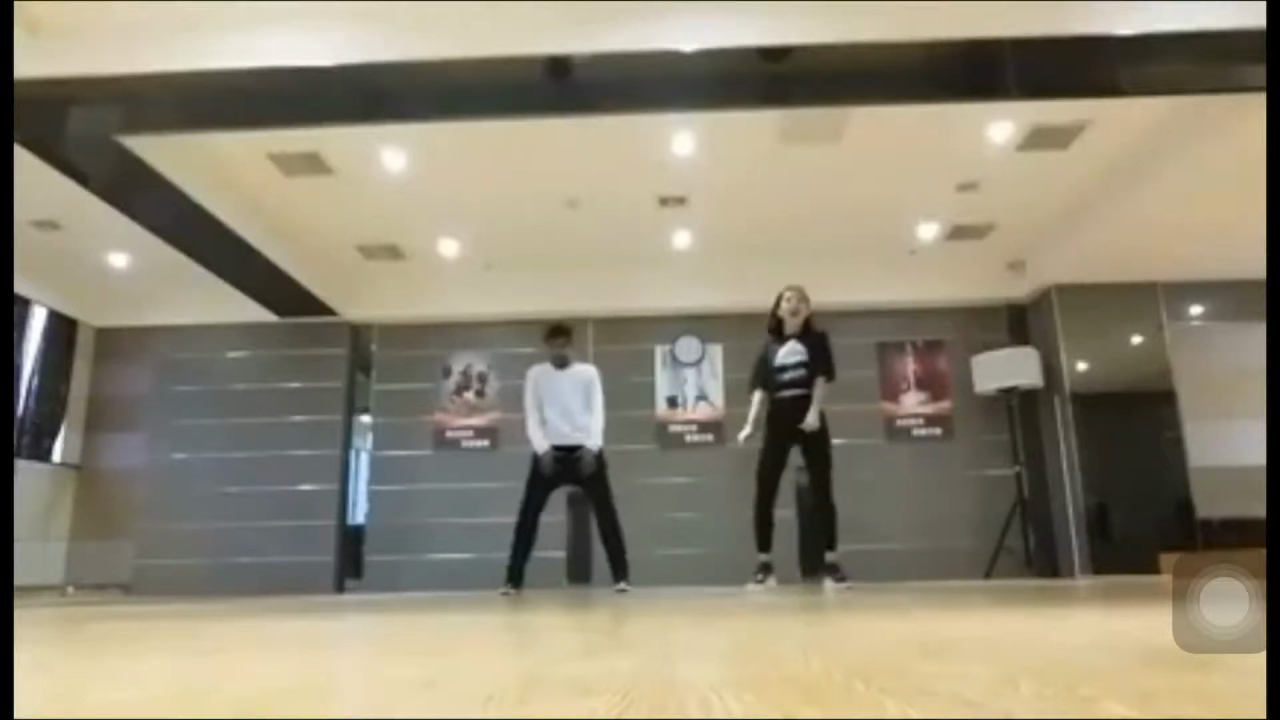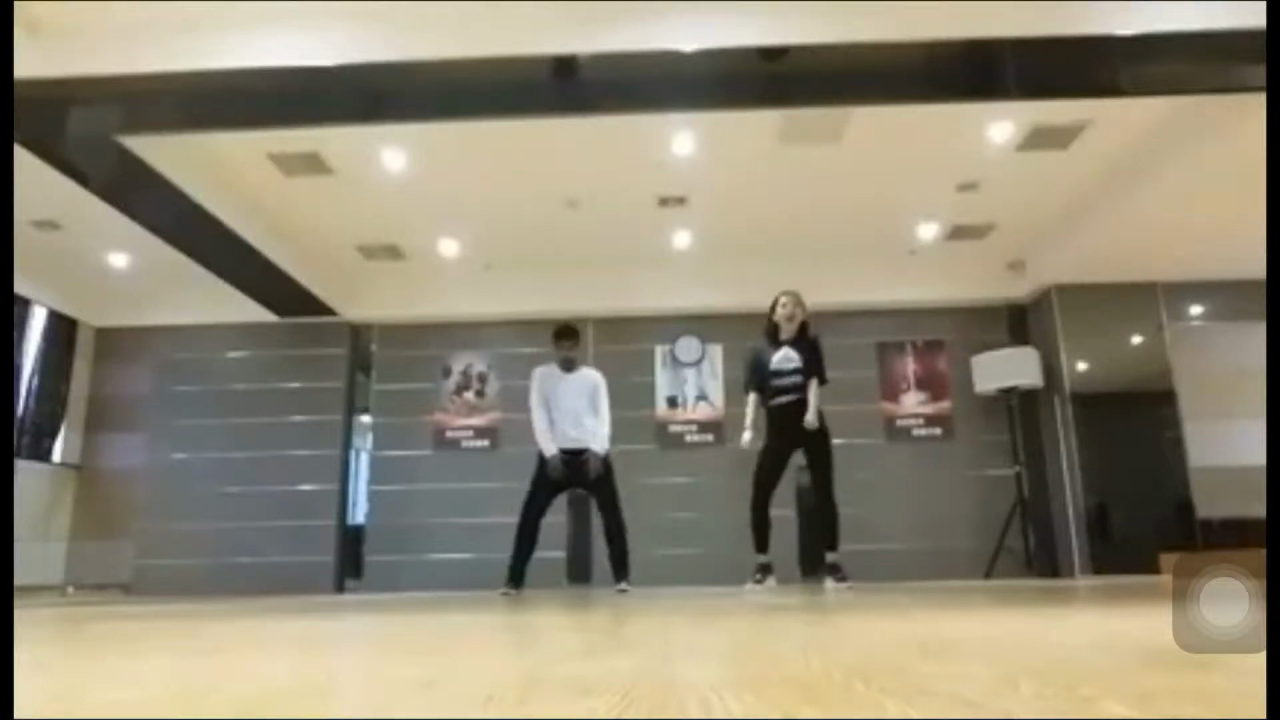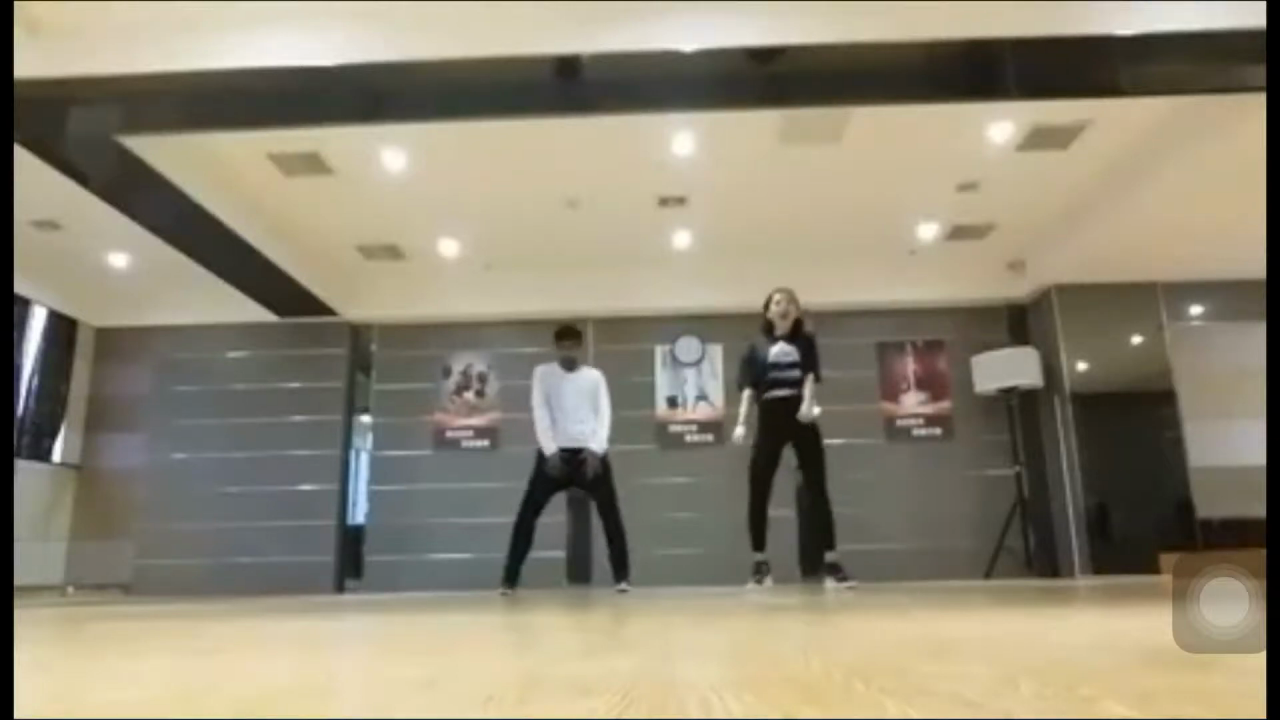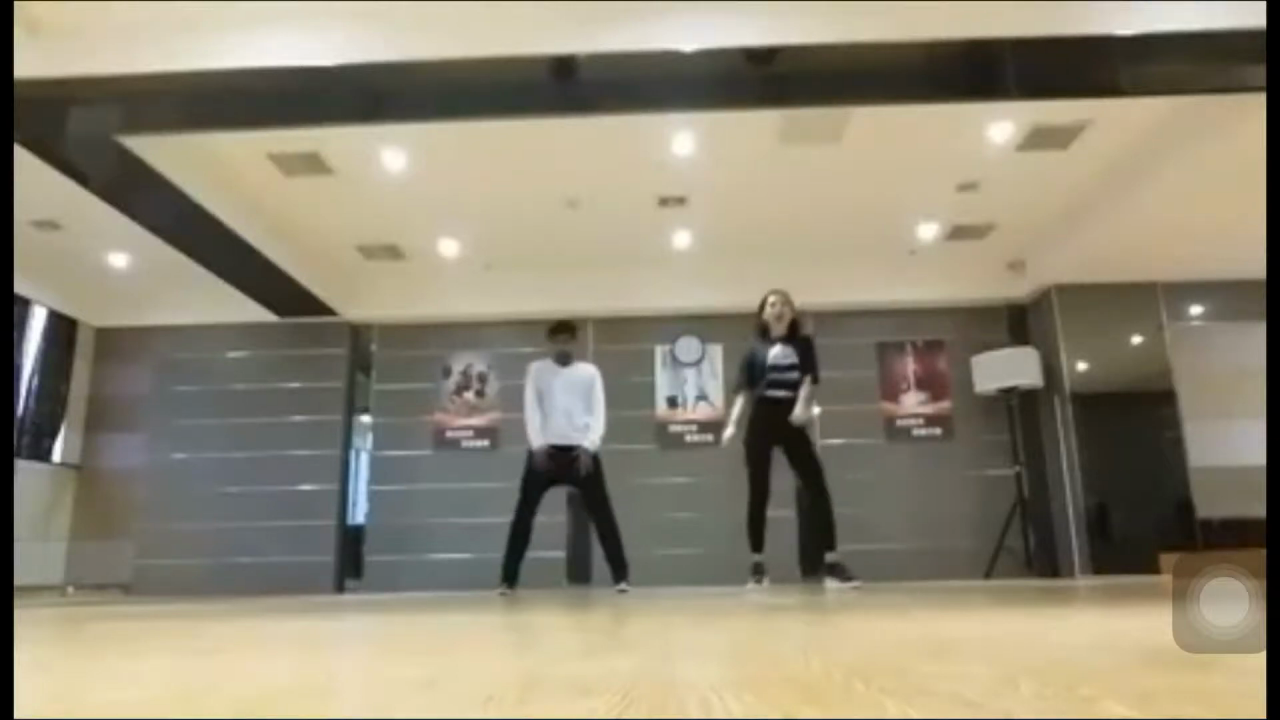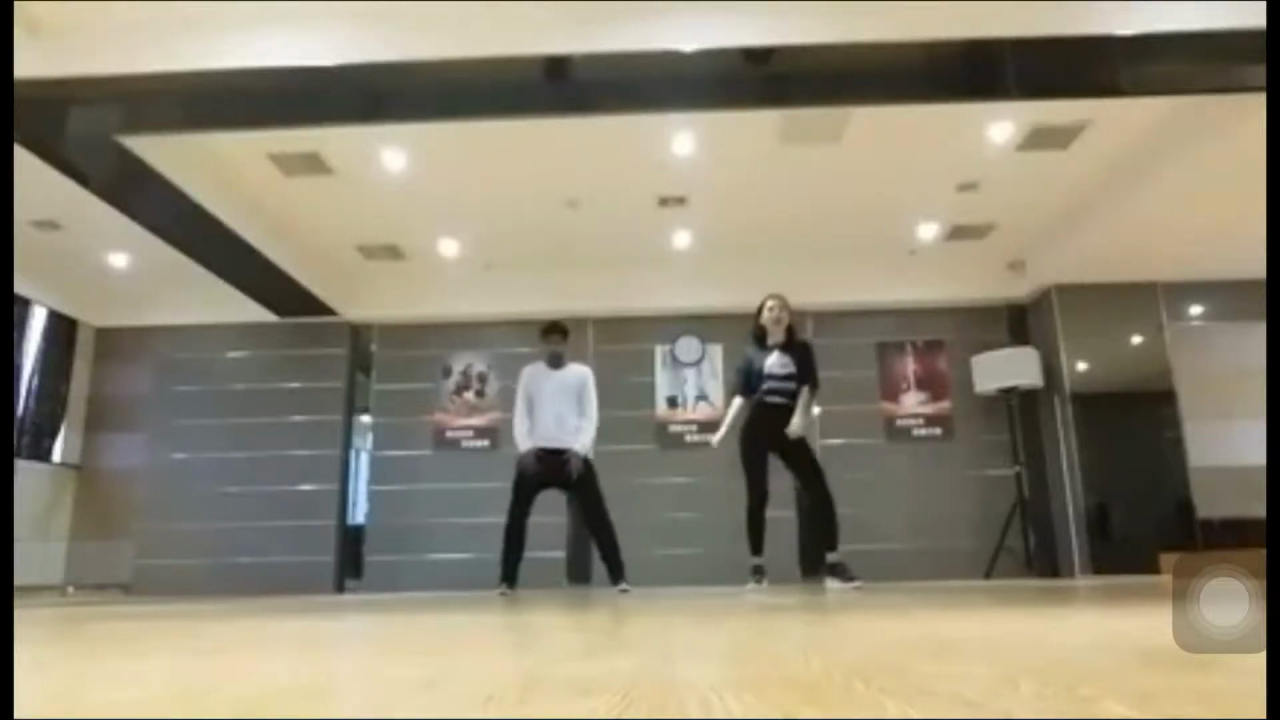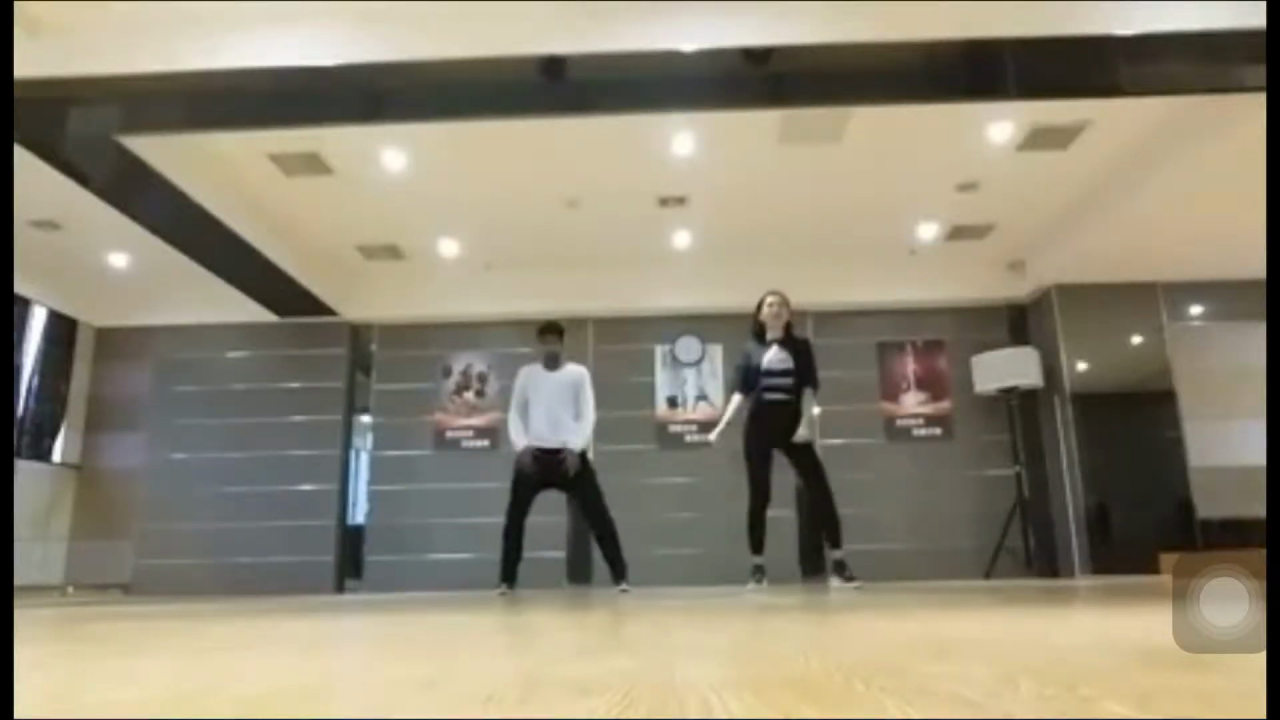
dt=0.1s
person 1, frame 1
left shoulder: (816, 339)
right shoulder: (769, 347)
left elbow: (822, 377)
right elbow: (759, 389)
left wrist: (814, 411)
right wrist: (749, 424)
left hip: (809, 421)
right hip: (777, 422)
left knee: (821, 491)
right knee: (765, 493)
left ankle: (830, 563)
right ankle: (764, 565)
person 1, frame 2
left shoulder: (809, 345)
right shoulder: (762, 353)
left elbow: (815, 381)
right elbow: (754, 392)
left wrist: (813, 410)
right wrist: (748, 427)
left hip: (809, 423)
right hip: (778, 427)
left knee: (823, 492)
right knee: (760, 494)
left ankle: (831, 564)
right ankle: (763, 566)
person 1, frame 3
left shoulder: (805, 341)
right shoulder: (758, 347)
left elbow: (811, 376)
right elbow: (748, 387)
left wrist: (808, 404)
right wrist: (741, 422)
left hip: (801, 421)
right hip: (770, 421)
left knee: (816, 489)
right knee: (758, 492)
left ankle: (830, 563)
right ankle: (760, 565)
person 1, frame 4
left shoulder: (803, 343)
right shoulder: (756, 349)
left elbow: (808, 379)
right elbow: (744, 389)
left wrist: (802, 406)
right wrist: (731, 423)
left hip: (793, 422)
right hip: (760, 422)
left knee: (817, 489)
right knee: (758, 494)
left ankle: (831, 563)
right ankle: (757, 565)
person 1, frame 5
left shoulder: (801, 350)
right shoulder: (753, 355)
left elbow: (806, 388)
right elbow: (741, 394)
left wrist: (799, 418)
right wrist: (724, 429)
left hip: (789, 429)
right hip: (756, 429)
left knee: (818, 491)
right knee: (757, 497)
left ankle: (833, 565)
right ankle: (757, 567)
person 1, frame 6
left shoulder: (800, 347)
right shoulder: (751, 351)
left elbow: (809, 389)
right elbow: (741, 391)
left wrist: (805, 423)
right wrist: (722, 425)
left hip: (791, 426)
right hip: (760, 425)
left knee: (820, 488)
right knee: (760, 496)
left ankle: (838, 562)
right ankle: (757, 566)
person 2, frame 1
left shoulder: (588, 373)
right shoulder: (535, 374)
left elbow: (597, 413)
right elbow: (532, 416)
left wrist: (591, 447)
right wrist: (543, 449)
left hip: (585, 450)
right hip: (549, 452)
left knee: (606, 512)
right knee: (528, 513)
left ankle: (621, 575)
right ankle: (514, 578)
person 2, frame 2
left shoulder: (594, 378)
right shoulder: (541, 375)
left elbow: (603, 417)
right elbow: (538, 416)
left wrist: (597, 451)
right wrist: (551, 453)
left hip: (591, 453)
right hip: (555, 454)
left knee: (612, 513)
right knee: (530, 514)
left ankle: (621, 575)
right ankle: (514, 578)
person 2, frame 3
left shoulder: (595, 377)
right shoulder: (543, 374)
left elbow: (603, 416)
right elbow: (540, 413)
left wrist: (596, 450)
right wrist: (551, 451)
left hip: (590, 453)
right hip: (554, 453)
left knee: (610, 513)
right knee: (527, 513)
left ankle: (621, 575)
right ankle: (510, 578)
person 2, frame 4
left shoulder: (590, 372)
right shoulder: (537, 369)
left elbow: (598, 413)
right elbow: (531, 410)
left wrist: (588, 447)
right wrist: (539, 446)
left hip: (581, 450)
right hip: (545, 450)
left knee: (602, 512)
right knee: (524, 512)
left ankle: (620, 575)
right ankle: (508, 578)
person 2, frame 5
left shoulder: (582, 374)
right shoulder: (529, 373)
left elbow: (590, 415)
right elbow: (520, 414)
left wrist: (579, 450)
right wrist: (525, 448)
left hip: (572, 454)
right hip: (537, 453)
left knee: (596, 514)
right knee: (517, 514)
left ankle: (618, 575)
right ankle: (508, 578)
person 2, frame 6
left shoulder: (579, 374)
right shoulder: (526, 374)
left elbow: (587, 415)
right elbow: (515, 414)
left wrist: (575, 448)
right wrist: (521, 447)
left hip: (570, 453)
right hip: (534, 453)
left knee: (598, 513)
right knee: (515, 515)
left ankle: (620, 575)
right ankle: (507, 578)
